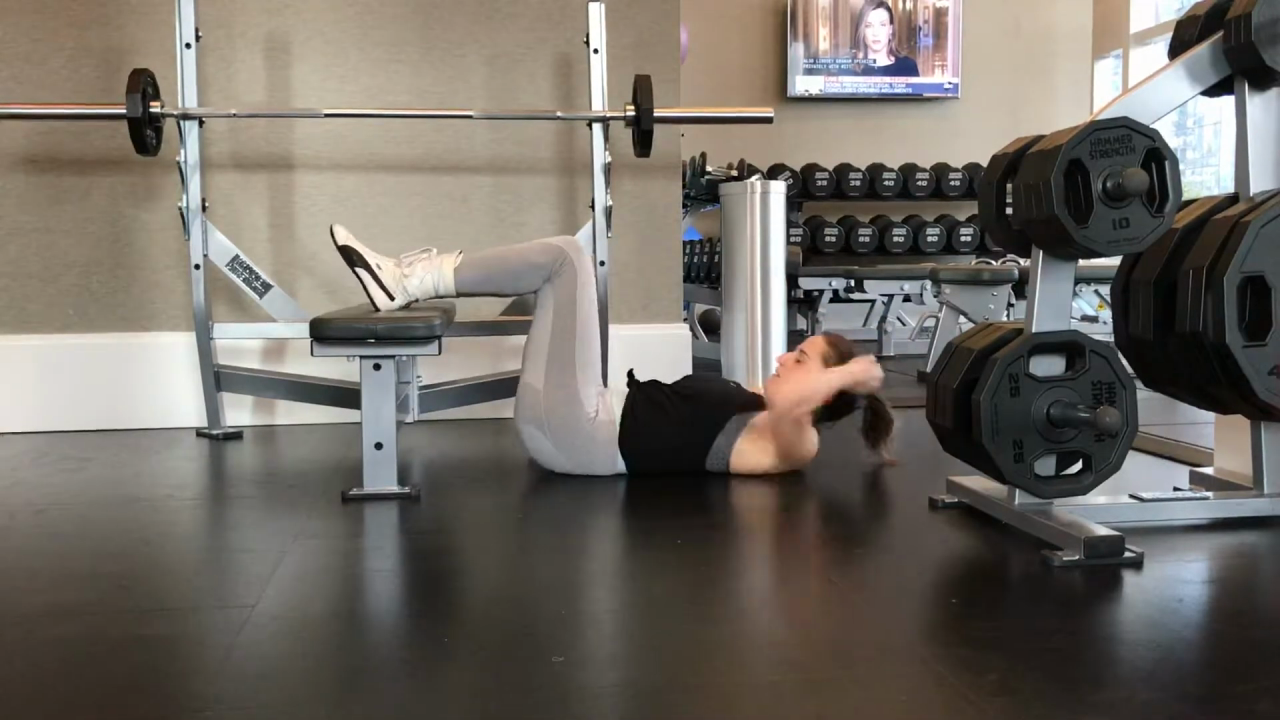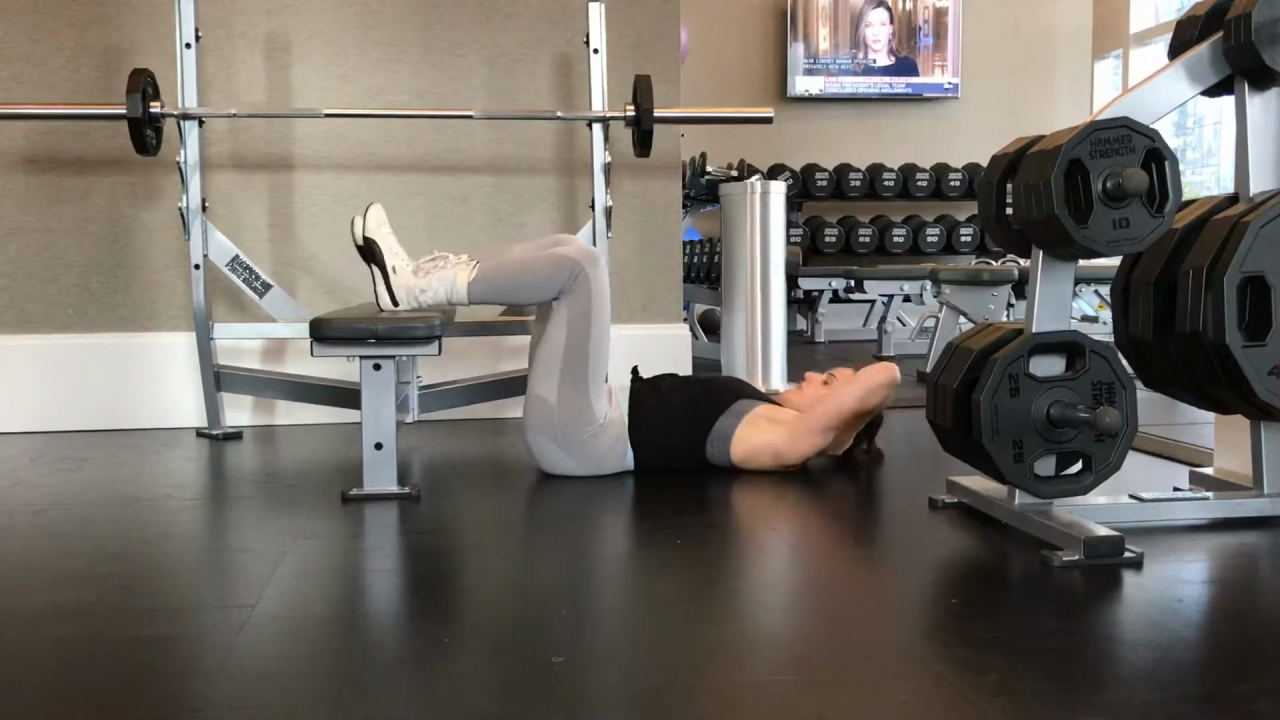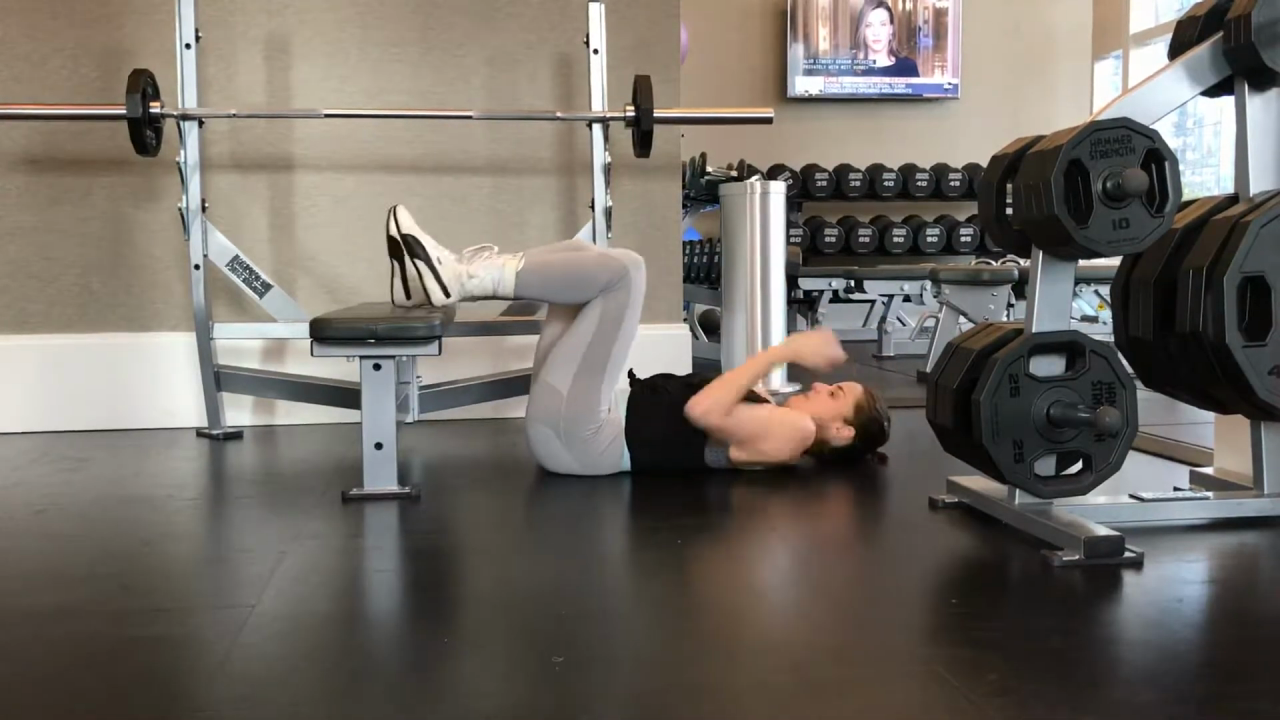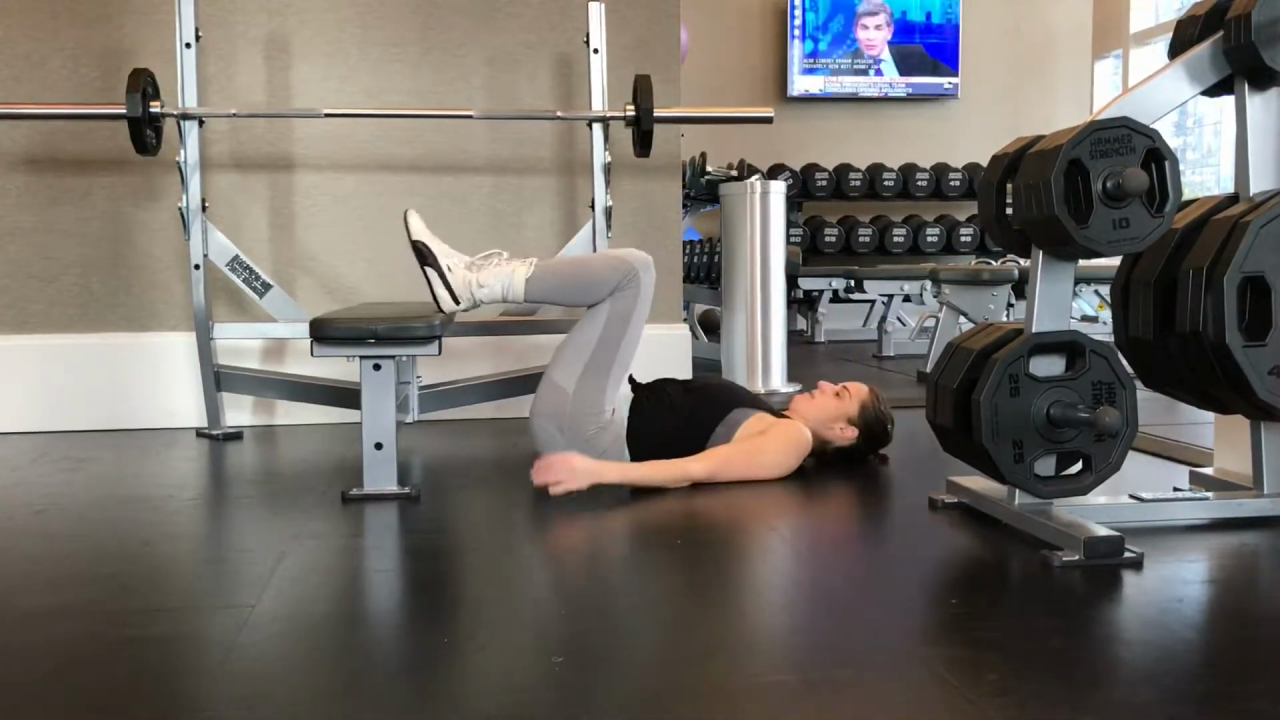
dt=0.4s
person 1, frame 1
left shoulder: (793, 443)
right shoulder: (764, 416)
left elbow: (790, 398)
left wrist: (850, 371)
left hip: (576, 438)
right hip: (602, 414)
left knee: (566, 257)
right knee: (561, 263)
left ankle: (406, 285)
right ankle: (405, 277)
person 1, frame 2
left shoulder: (796, 437)
right shoulder: (770, 416)
left elbow: (884, 373)
left wrist: (847, 427)
left hip: (580, 441)
right hip: (603, 420)
left knee: (577, 265)
right knee: (566, 252)
left ankle: (414, 289)
right ankle: (416, 279)
person 1, frame 3
left shoulder: (793, 431)
right shoulder: (774, 422)
left elbow: (701, 410)
left wrist: (784, 350)
left hip: (577, 440)
right hip: (580, 429)
left knee: (623, 268)
right knee: (578, 256)
left ankle: (459, 276)
right ankle: (434, 281)
person 1, frame 4
left shoulder: (791, 440)
right shoulder: (774, 426)
left elbow: (694, 471)
left wrist: (598, 469)
left hip: (573, 428)
right hip: (579, 428)
left knee: (632, 270)
right knee: (626, 272)
left ankle: (469, 282)
right ankle: (470, 279)
